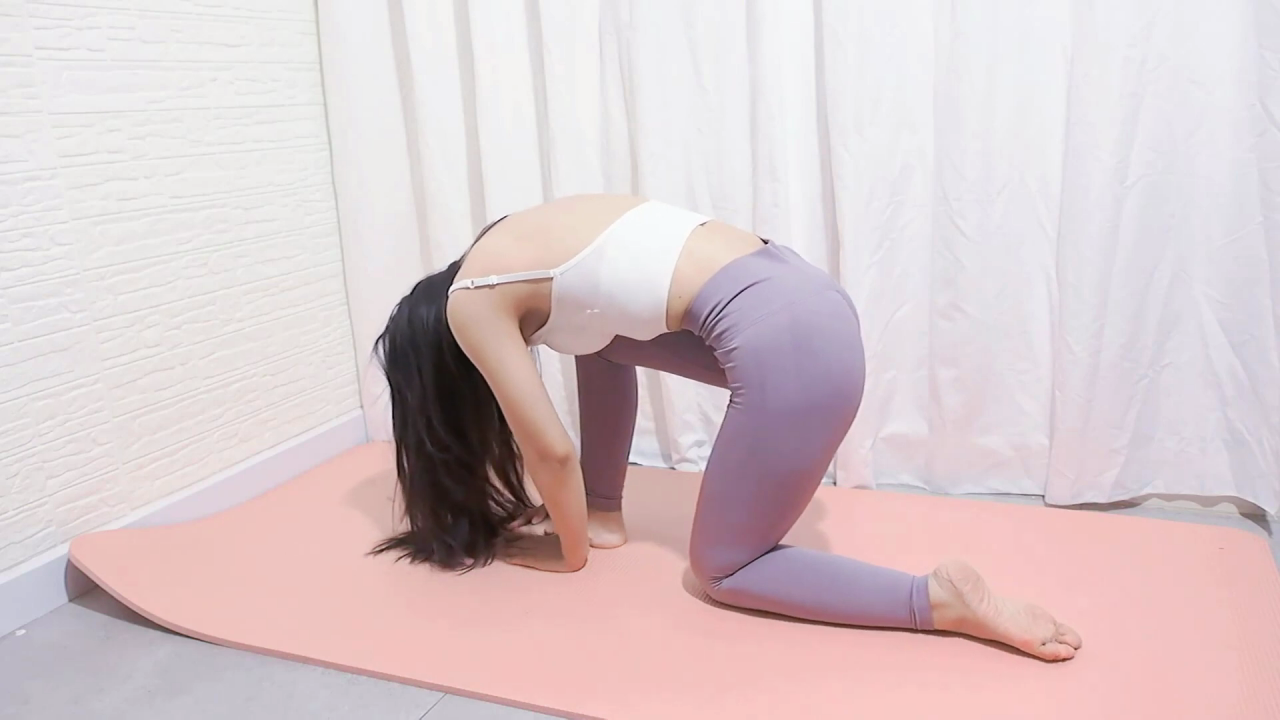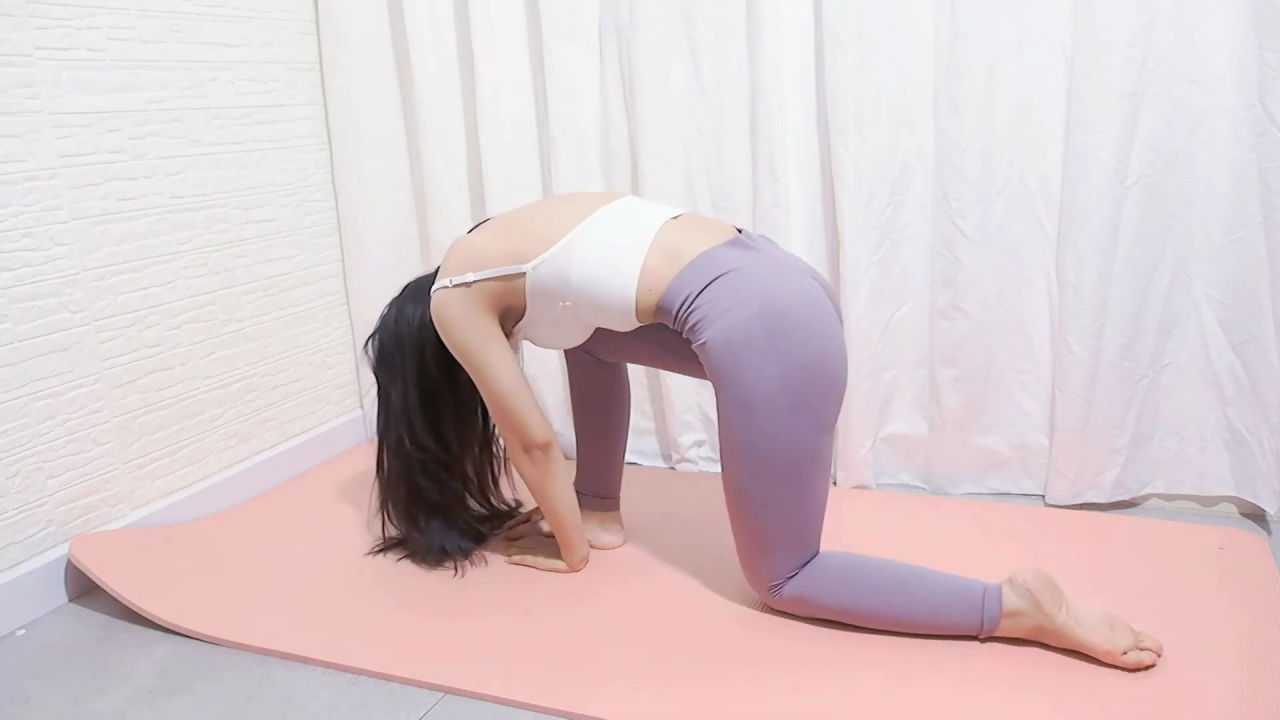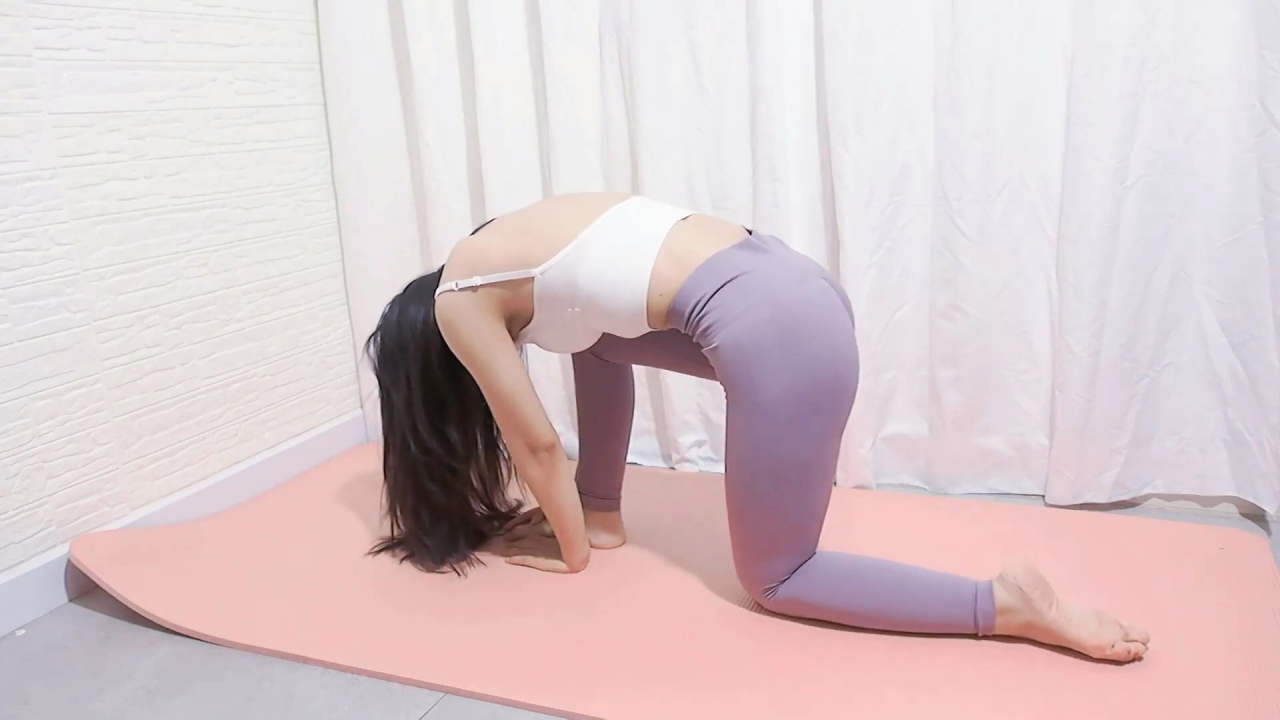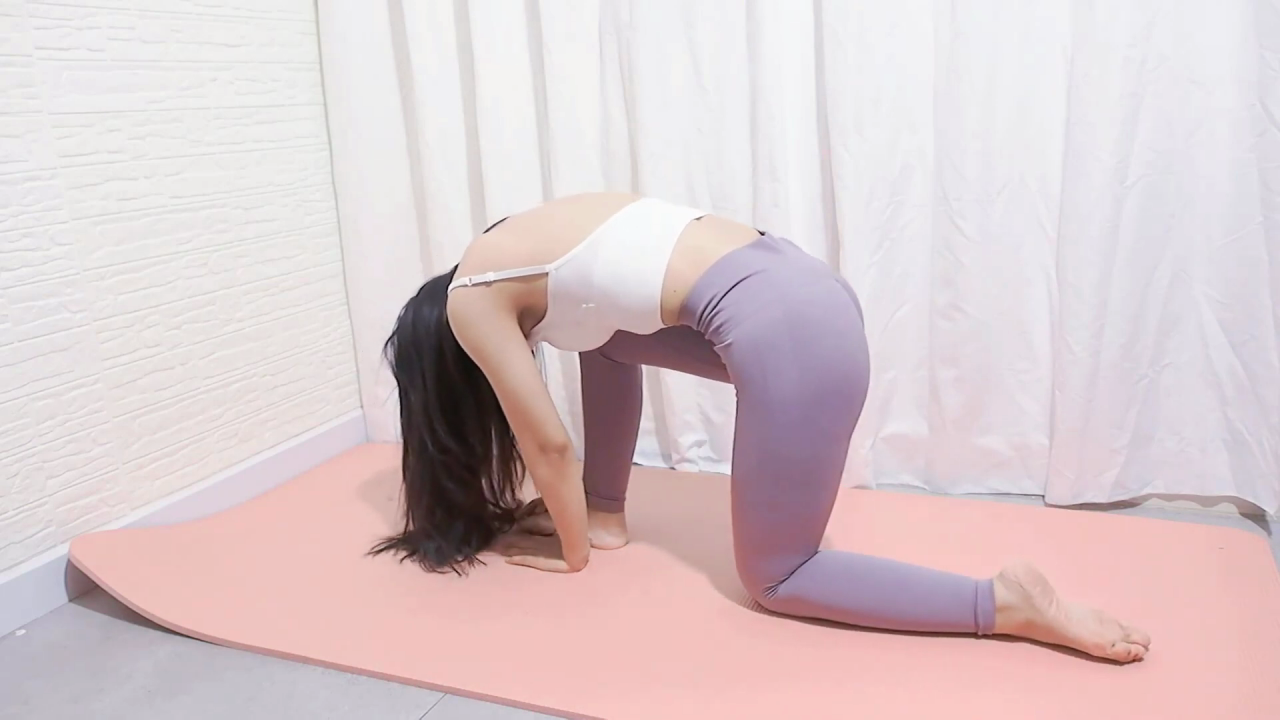
dt=1s
person 1, frame 1
left shoulder: (469, 300)
right shoulder: (518, 245)
left elbow: (550, 448)
left wrist: (569, 549)
right wrist: (580, 514)
left hip: (789, 345)
right hip: (801, 294)
left knee: (721, 568)
left ankle: (944, 599)
right ankle: (603, 513)
person 1, frame 2
left shoulder: (453, 299)
right shoulder: (504, 247)
left elbow: (533, 440)
right elbow: (550, 395)
left wrist: (570, 551)
right wrist: (578, 515)
left hip: (761, 329)
right hip: (780, 279)
left knee: (781, 577)
left ankle: (1020, 608)
right ankle: (603, 509)
person 1, frame 3
left shoulder: (457, 300)
right shoulder: (507, 248)
left elbow: (535, 442)
right elbow: (565, 377)
left wrist: (570, 551)
right wrist: (578, 513)
left hip: (774, 332)
right hip: (788, 281)
left knee: (774, 579)
left ankle: (1010, 606)
right ankle: (605, 513)
person 1, frame 4
left shoulder: (471, 299)
right shoulder: (522, 248)
left elbow: (548, 442)
right elbow: (577, 376)
left wrist: (571, 551)
right wrist: (581, 514)
left hip: (787, 332)
right hip: (798, 286)
left knee: (773, 579)
left ankle: (1007, 603)
right ankle: (607, 515)
